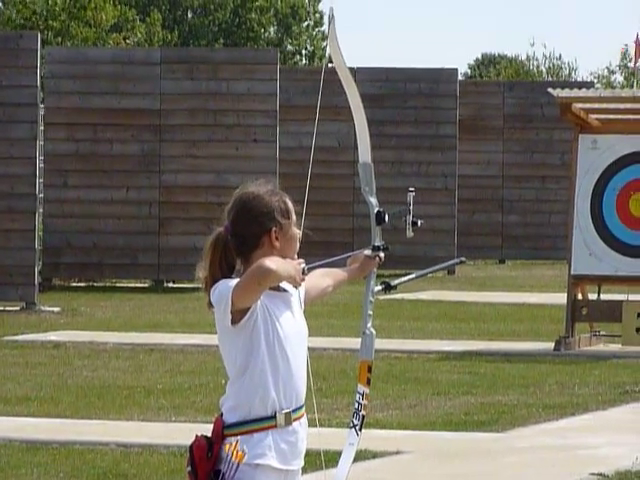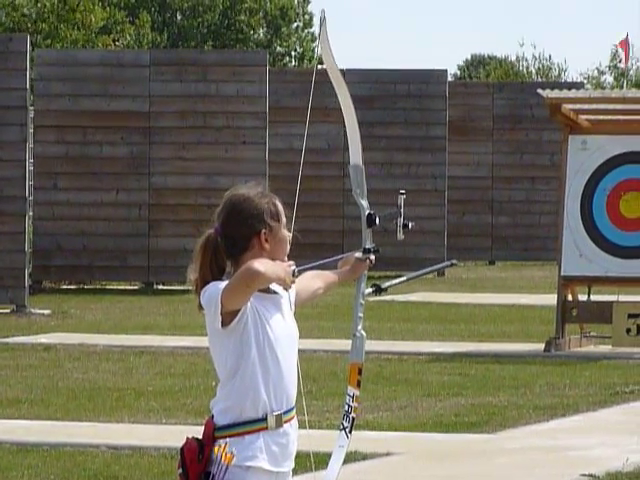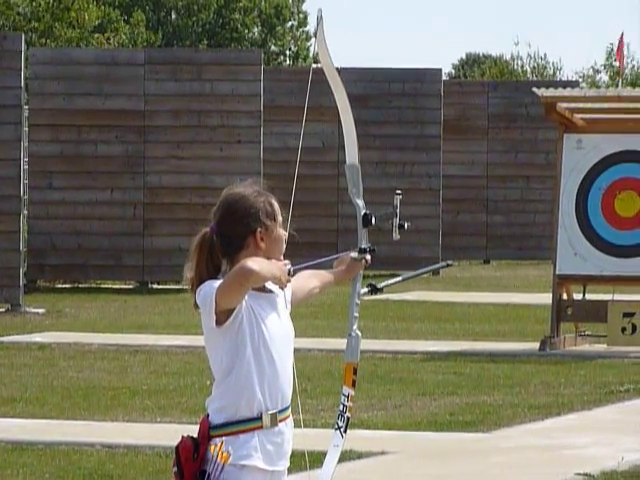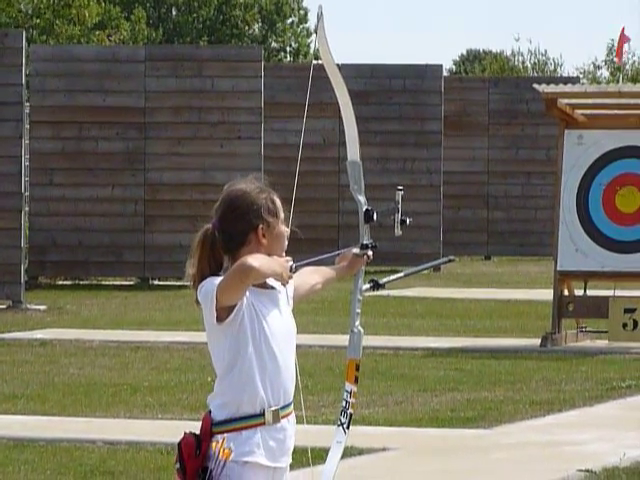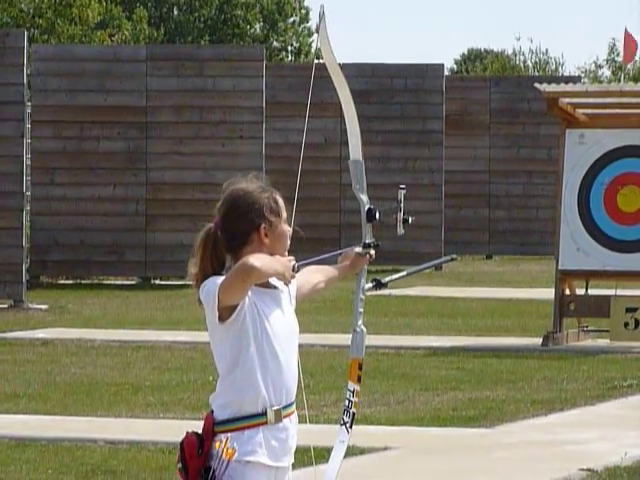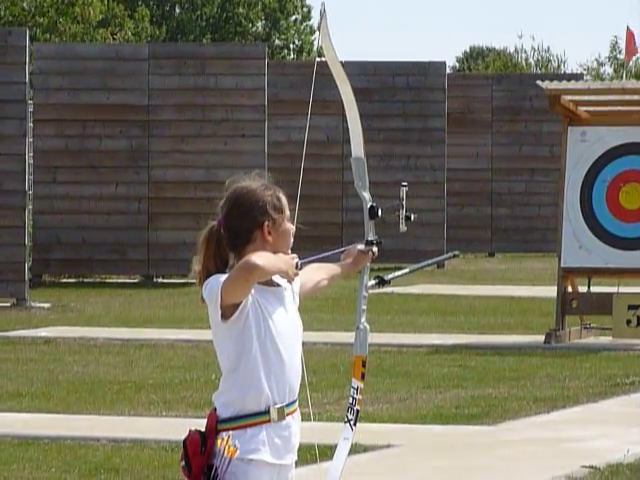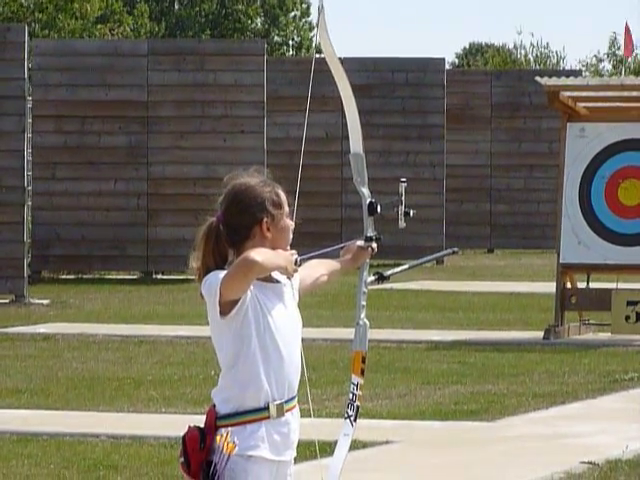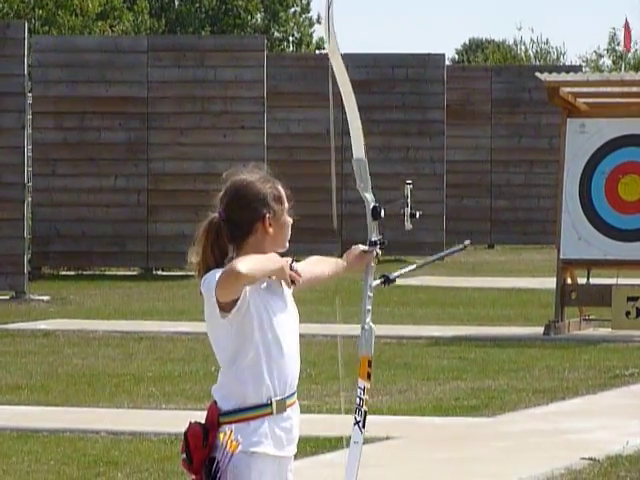
dt=0.2s
person 1, frame 1
left shoulder: (288, 289)
right shoulder: (230, 295)
left elbow: (321, 281)
right elbow: (265, 270)
left wrist: (354, 270)
right wrist: (286, 269)
left hip: (288, 443)
right hip: (253, 452)
person 1, frame 2
left shoulder: (278, 291)
right shoulder: (220, 297)
left elbow: (312, 283)
right elbow: (254, 273)
left wrist: (345, 273)
right wrist: (276, 271)
left hip: (278, 446)
right hip: (244, 454)
person 1, frame 3
left shoulder: (274, 291)
right shoulder: (215, 296)
left elbow: (308, 282)
right elbow: (247, 271)
left wrist: (340, 273)
right wrist: (271, 270)
left hip: (274, 444)
right hip: (239, 453)
person 1, frame 4
left shoulder: (277, 287)
right shoulder: (217, 293)
left elbow: (310, 278)
right elbow: (247, 269)
left wrist: (342, 268)
right wrist: (273, 266)
left hip: (276, 440)
right hip: (241, 448)
person 1, frame 5
left shoulder: (280, 287)
right shoulder: (220, 293)
left elbow: (313, 277)
right elbow: (249, 268)
left wrist: (344, 268)
right wrist: (275, 265)
left hip: (279, 439)
right hip: (243, 447)
person 1, frame 6
left shoulder: (283, 284)
right shoulder: (222, 291)
left elbow: (315, 275)
right elbow: (252, 266)
left wrist: (347, 265)
right wrist: (280, 263)
left hip: (281, 437)
right hip: (246, 445)
person 1, frame 7
left shoulder: (283, 281)
right shoulder: (222, 287)
left elbow: (316, 270)
right elbow: (251, 263)
left wrist: (346, 261)
right wrist: (280, 260)
left hip: (279, 433)
right hip: (244, 441)
person 1, frame 8
left shoulder: (281, 279)
right shoulder: (226, 285)
left elbow: (313, 267)
right elbow: (240, 270)
left wrist: (347, 262)
right wrist: (274, 264)
left hip: (279, 429)
right hip: (246, 437)
